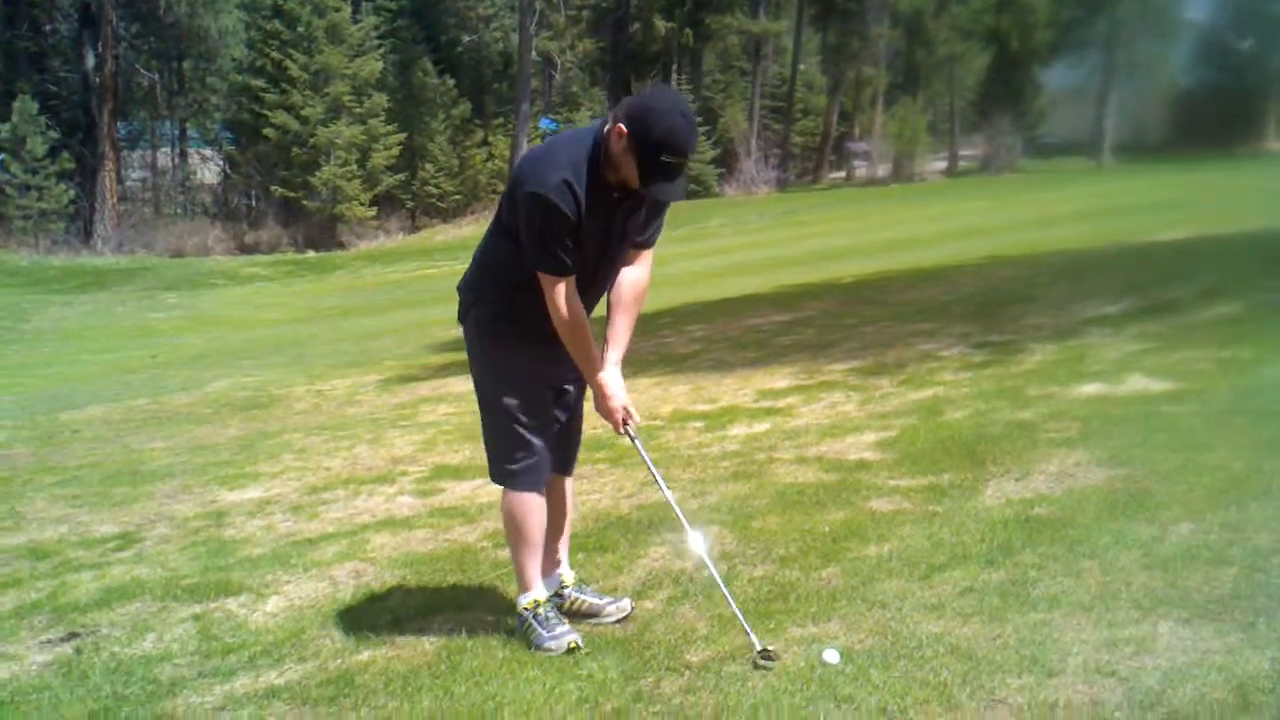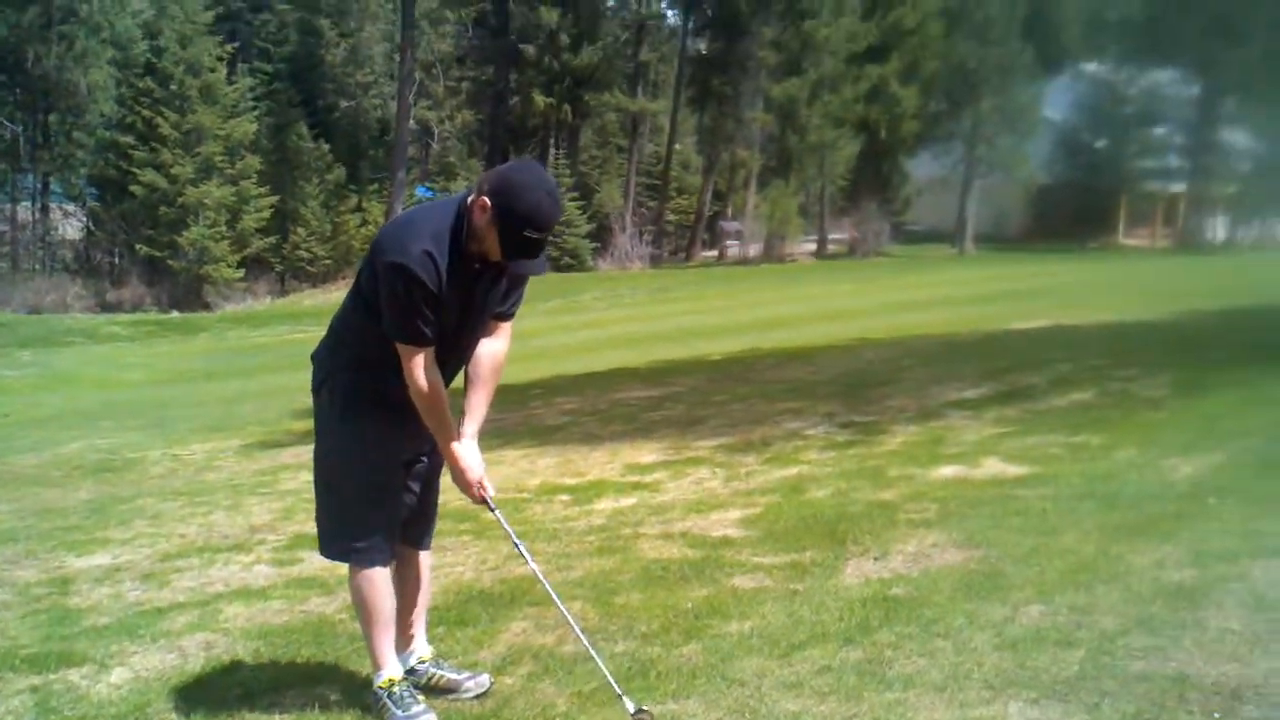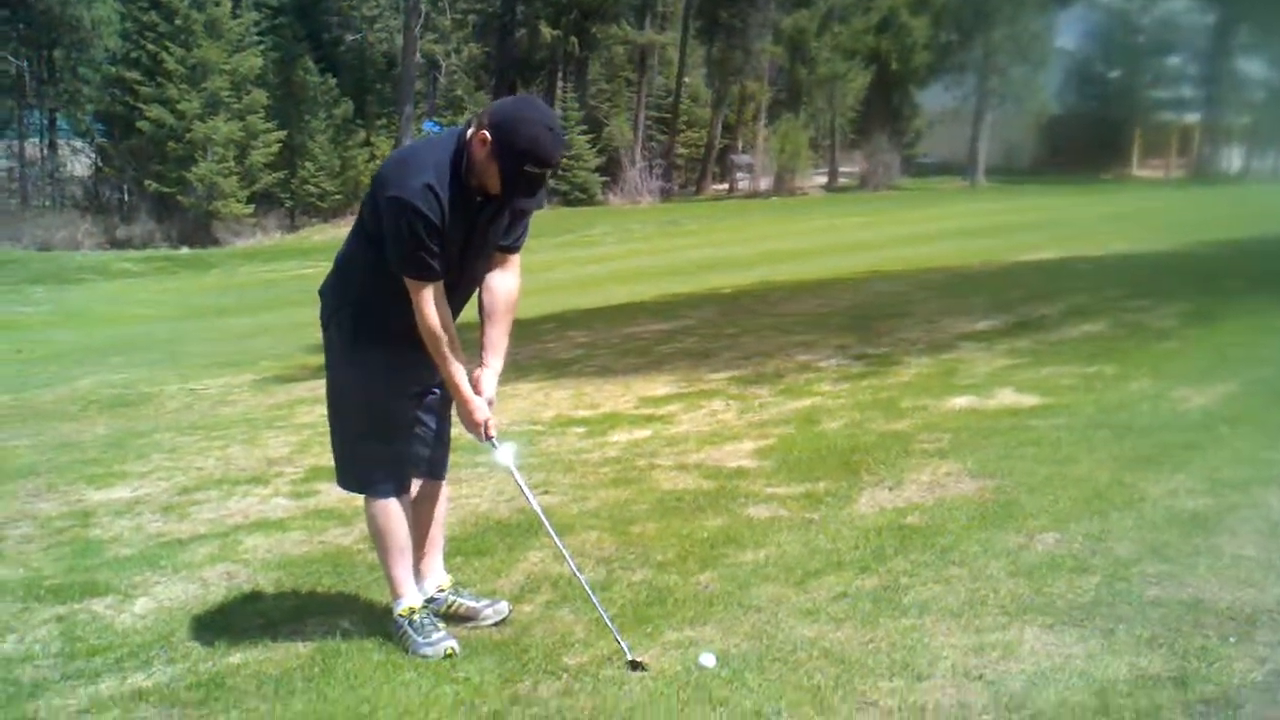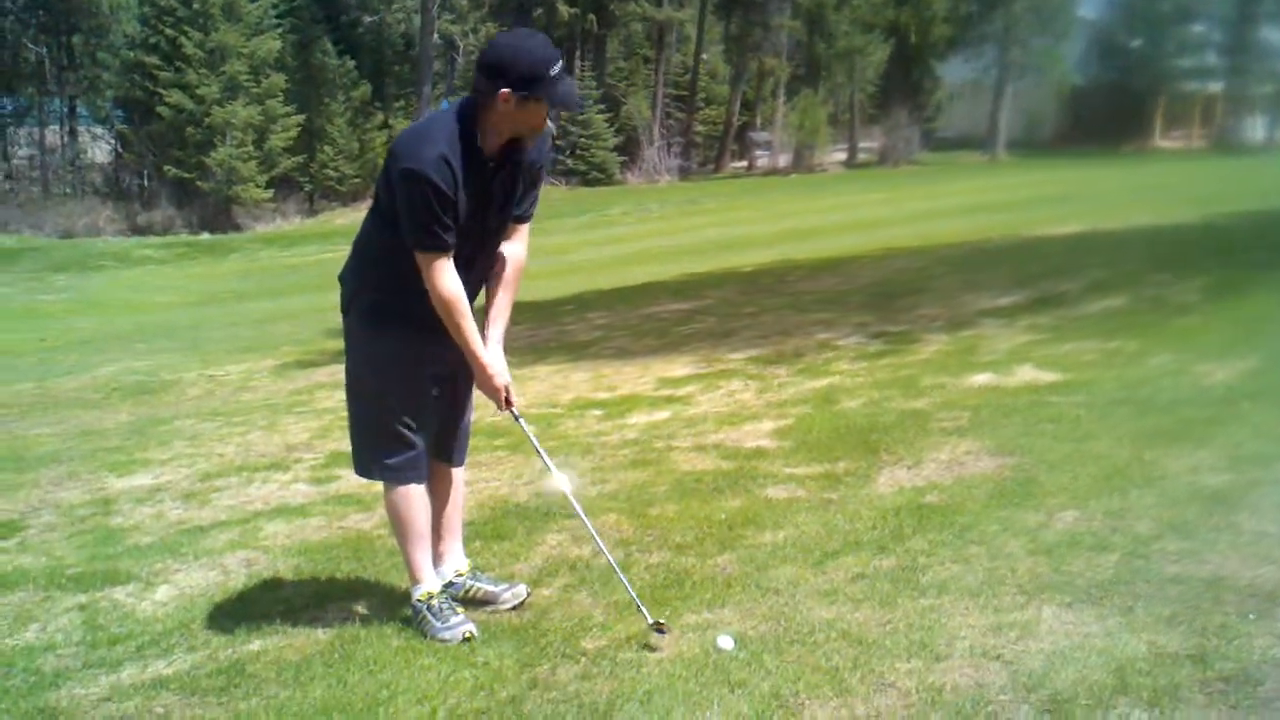
dt=0.5s
person 1, frame 1
left shoulder: (649, 169)
right shoulder: (551, 181)
left elbow: (635, 263)
right elbow: (558, 294)
left wrist: (613, 362)
right wrist: (598, 381)
left hip: (564, 325)
right hip: (505, 323)
left knee: (558, 458)
right knee: (525, 461)
left ankle: (558, 582)
right ankle: (533, 601)
person 1, frame 2
left shoulder: (512, 243)
right shoulder: (414, 251)
left elbow: (494, 336)
right elbow: (417, 367)
left wrist: (469, 434)
right wrist: (454, 453)
left hip: (421, 399)
right hip: (359, 398)
left knee: (415, 532)
right knee: (371, 536)
left ankle: (416, 656)
person 1, frame 3
left shoulder: (516, 176)
right shoulder: (415, 185)
left elbow: (503, 269)
right elbow: (426, 300)
left wrist: (491, 370)
right wrist: (462, 391)
left hip: (430, 332)
right hip: (368, 331)
left knee: (429, 461)
right knee: (387, 468)
left ankle: (433, 586)
right ankle: (406, 606)
person 1, frame 4
left shoulder: (529, 147)
right shoulder: (427, 157)
left elbow: (512, 241)
right elbow: (436, 272)
left wrist: (495, 341)
right wrist: (480, 361)
left hip: (449, 313)
right hip: (389, 317)
left knee: (448, 446)
right knee: (405, 452)
left ankle: (452, 570)
right ankle: (425, 591)
